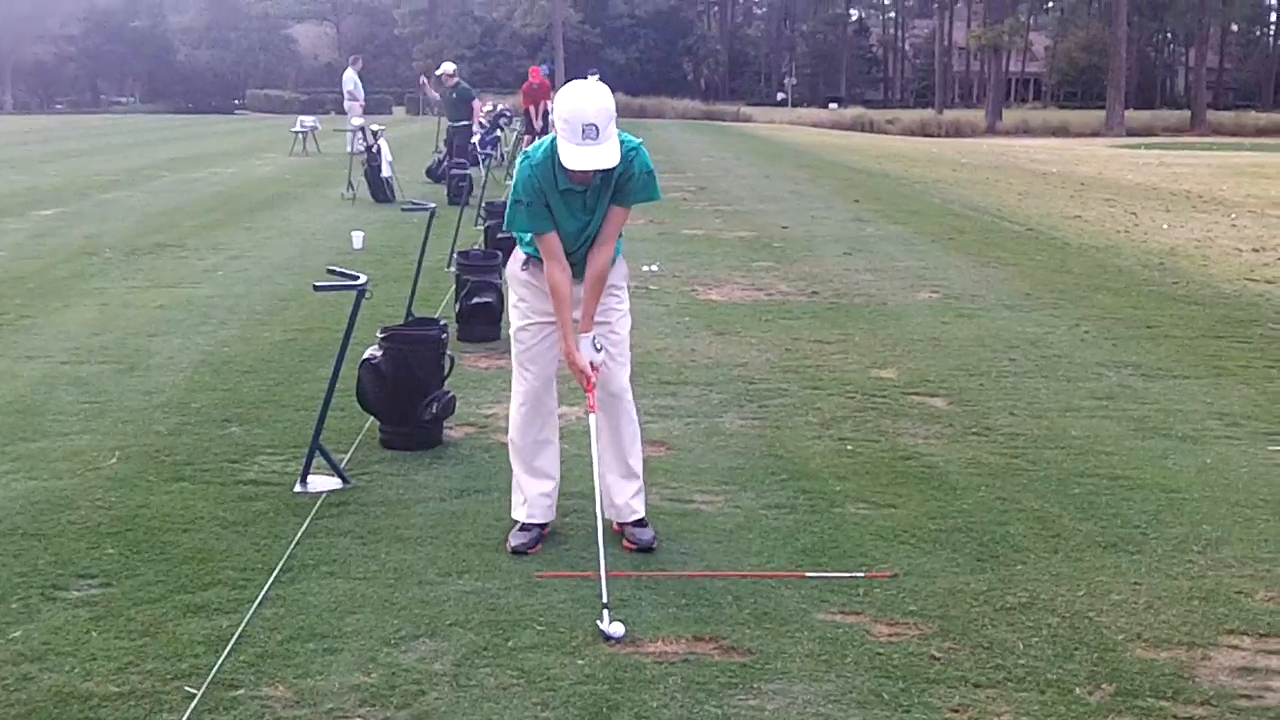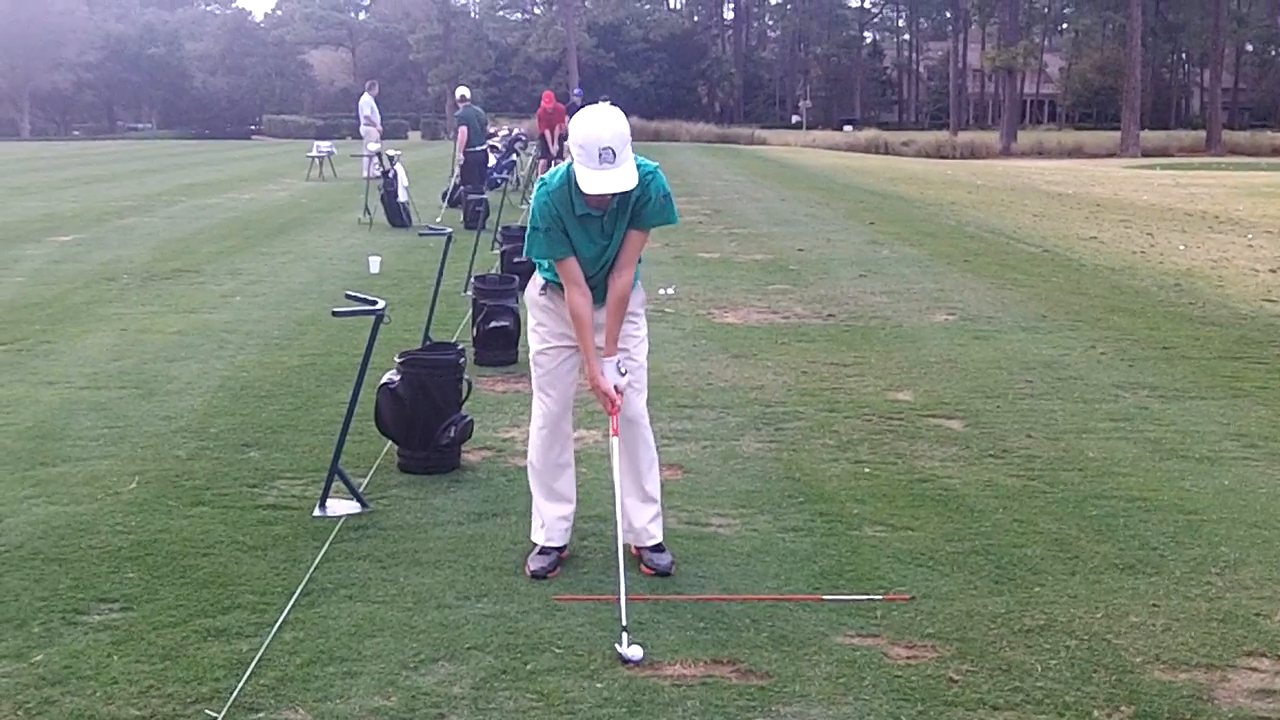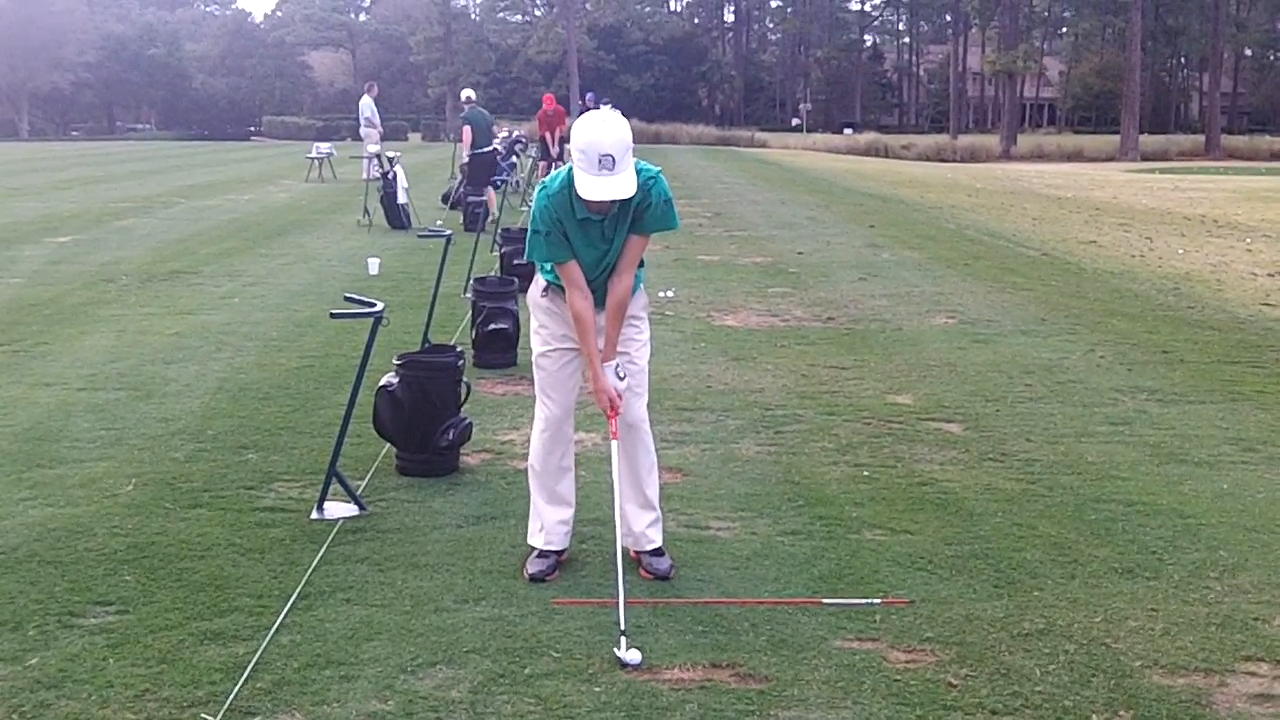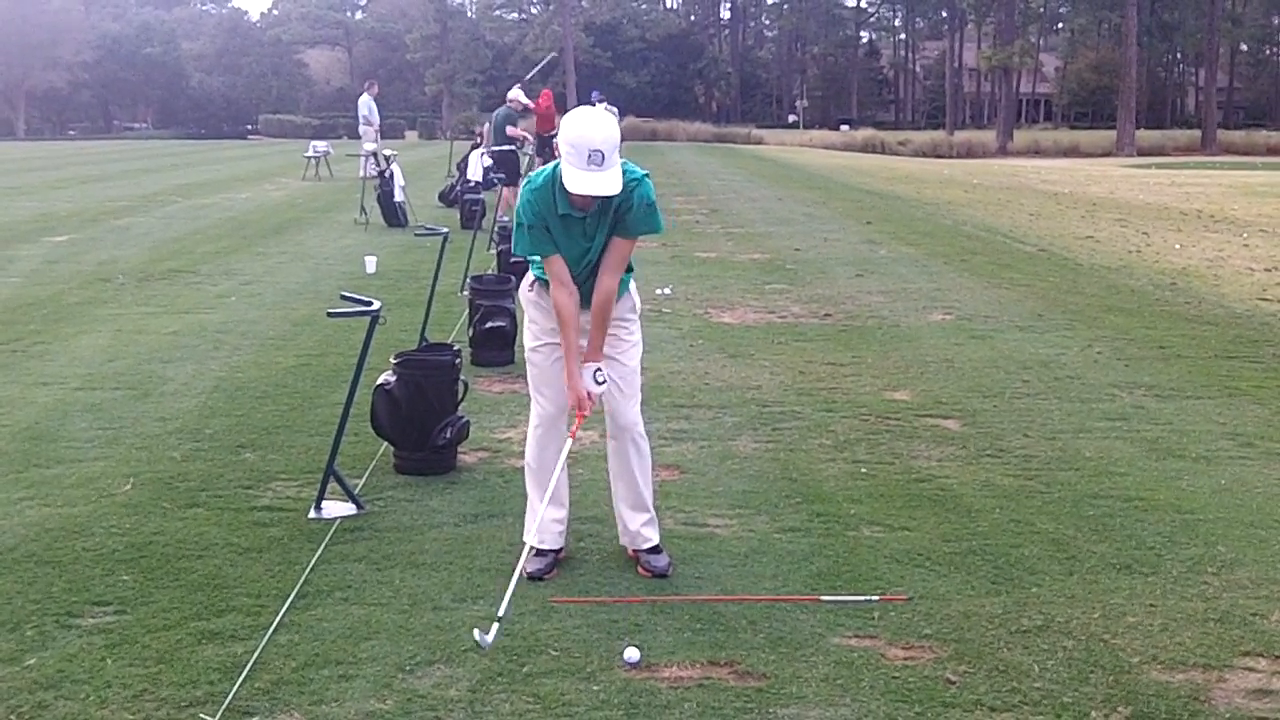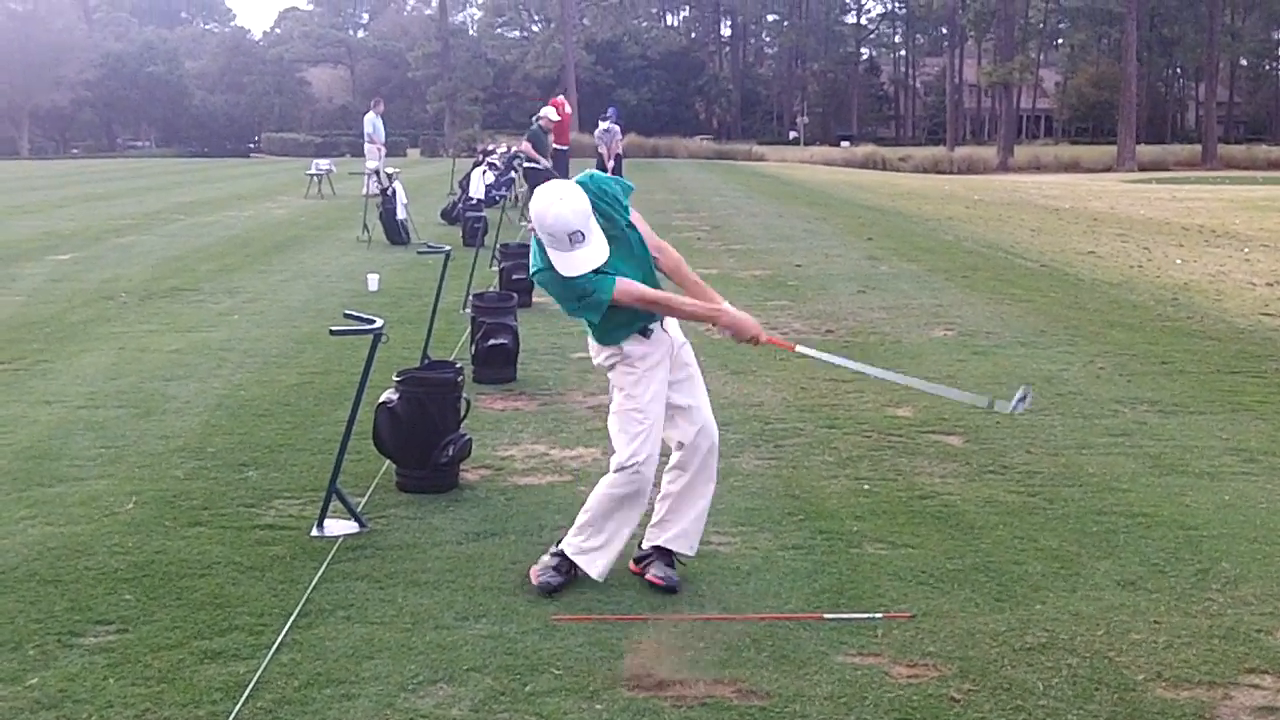
dt=1s
person 1, frame 1
left shoulder: (632, 158)
right shoulder: (533, 169)
left elbow: (602, 249)
right elbow: (555, 262)
left wrist: (587, 331)
right wrist: (569, 343)
left hip: (605, 275)
right hip: (537, 276)
left knee: (615, 387)
right knee: (532, 389)
left ankle: (629, 509)
right ankle: (533, 513)
person 1, frame 2
left shoulder: (648, 182)
right shoulder: (550, 196)
left elbow: (622, 273)
right elbow: (575, 288)
left wrist: (611, 356)
right wrist: (592, 368)
left hip: (622, 301)
right hip: (555, 300)
left knee: (632, 412)
right knee: (551, 413)
left ankle: (646, 533)
right ankle: (551, 536)
person 1, frame 3
left shoulder: (650, 186)
right shoulder: (551, 199)
left elbow: (622, 277)
right elbow: (577, 290)
left wrist: (611, 358)
right wrist: (595, 372)
left hip: (624, 304)
right hip: (558, 304)
left knee: (633, 417)
right knee: (552, 417)
left ankle: (645, 537)
right ankle: (549, 538)
person 1, frame 4
left shoulder: (634, 188)
right shoulder: (535, 194)
left elbow: (607, 277)
right elbow: (561, 286)
left wrist: (596, 356)
right wrist: (572, 369)
left hip: (614, 306)
right hip: (548, 304)
left knee: (625, 421)
right knee: (547, 419)
left ankle: (642, 536)
right ankle: (546, 538)
person 1, frame 5
left shoulder: (591, 189)
right shoulder: (550, 270)
left elbow: (656, 248)
right elbow: (652, 300)
left wrist: (716, 302)
right wrist: (724, 318)
left hip: (662, 331)
right hip: (627, 351)
left knee: (702, 439)
right knee: (635, 465)
left ankle: (659, 545)
right ankle: (571, 554)
